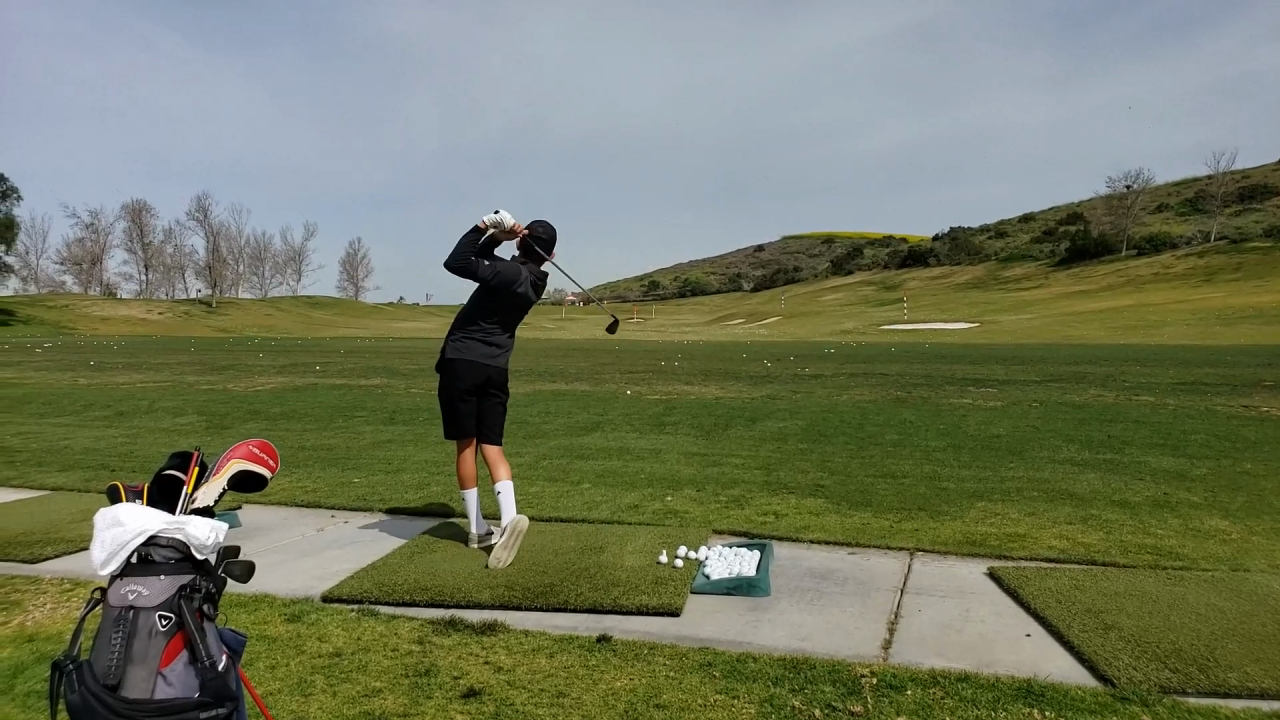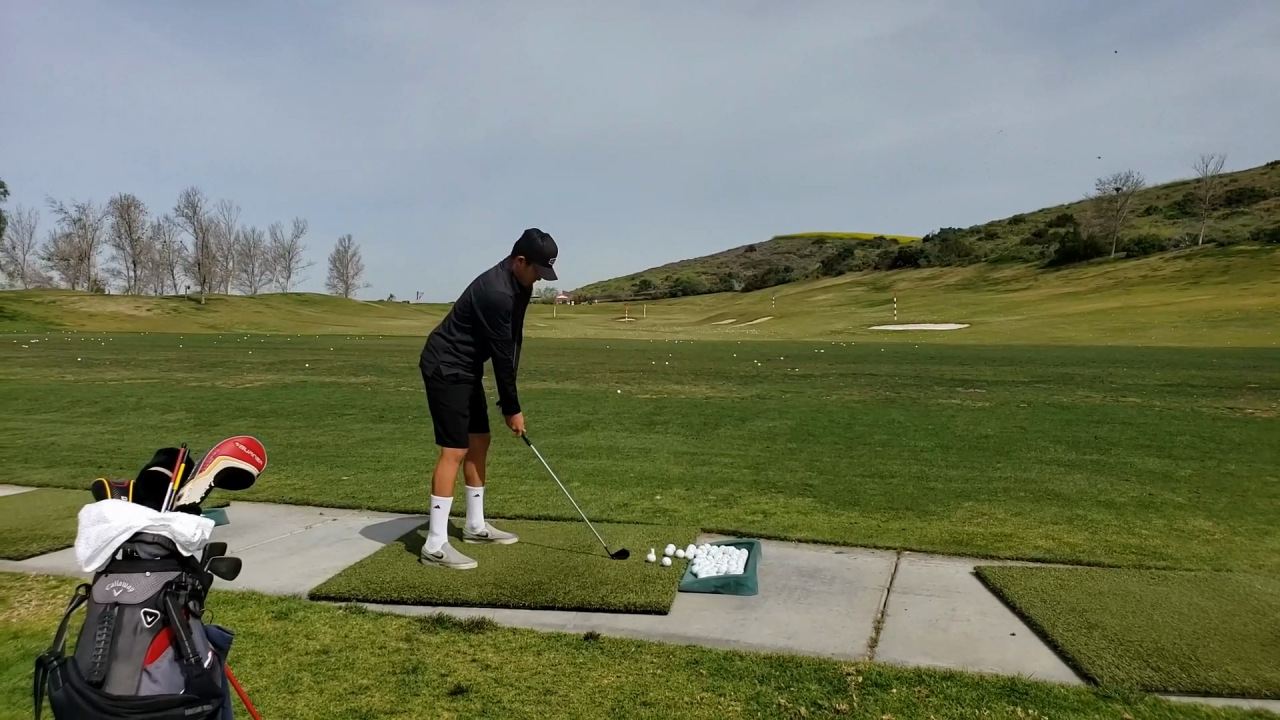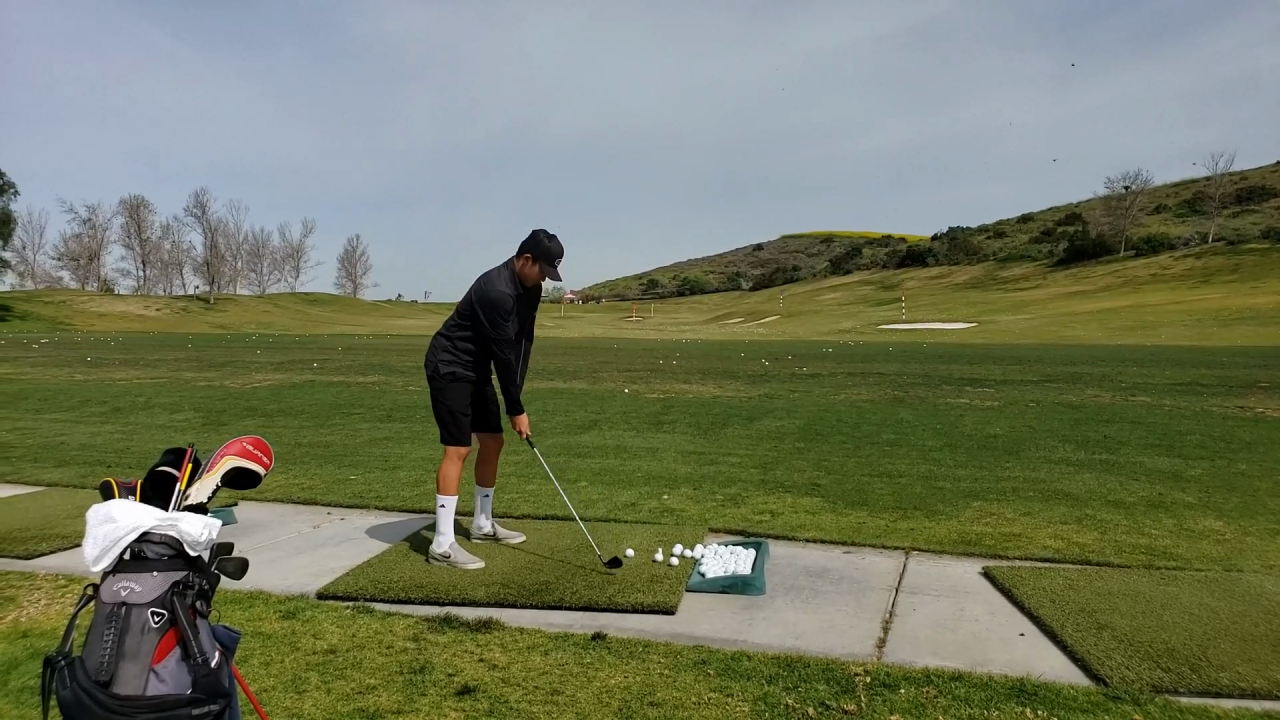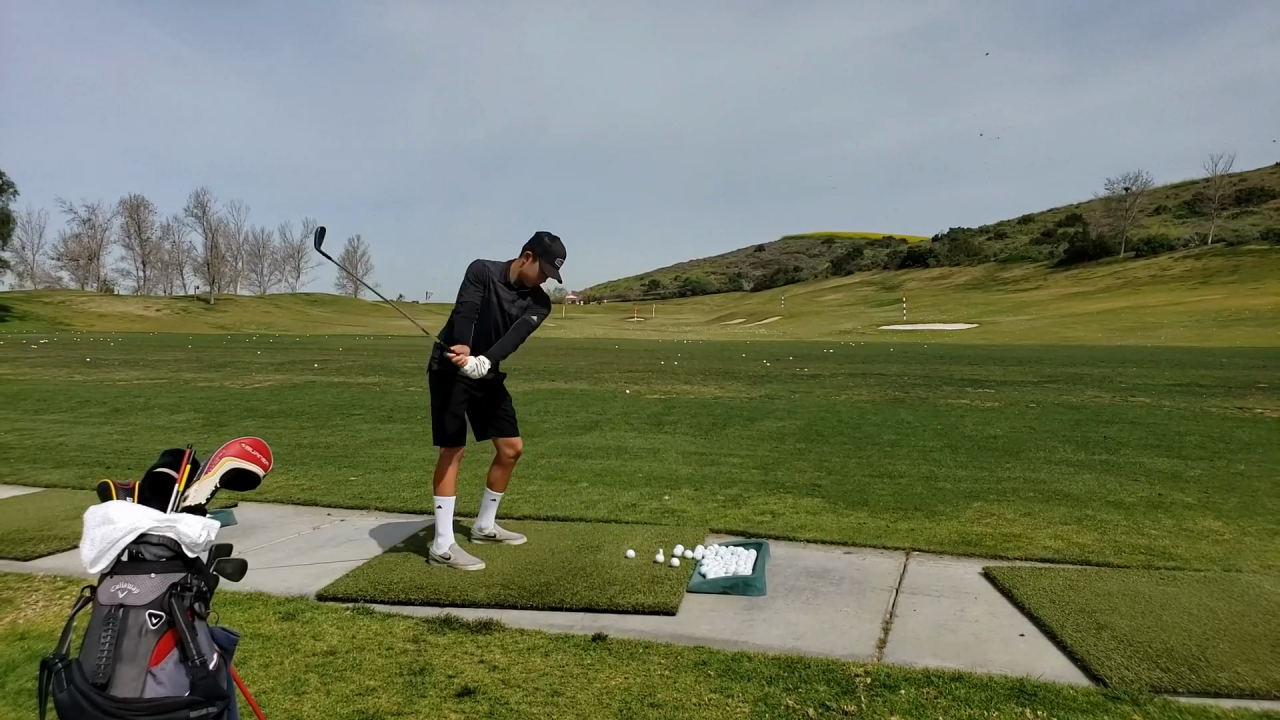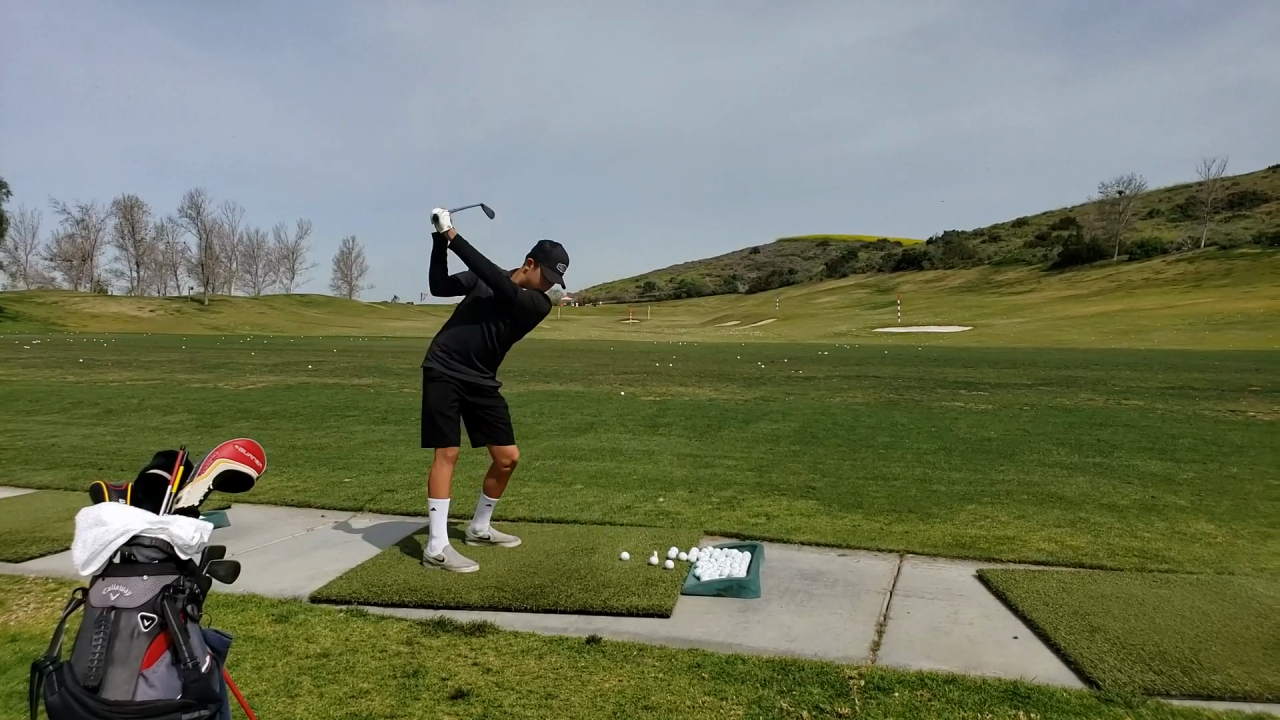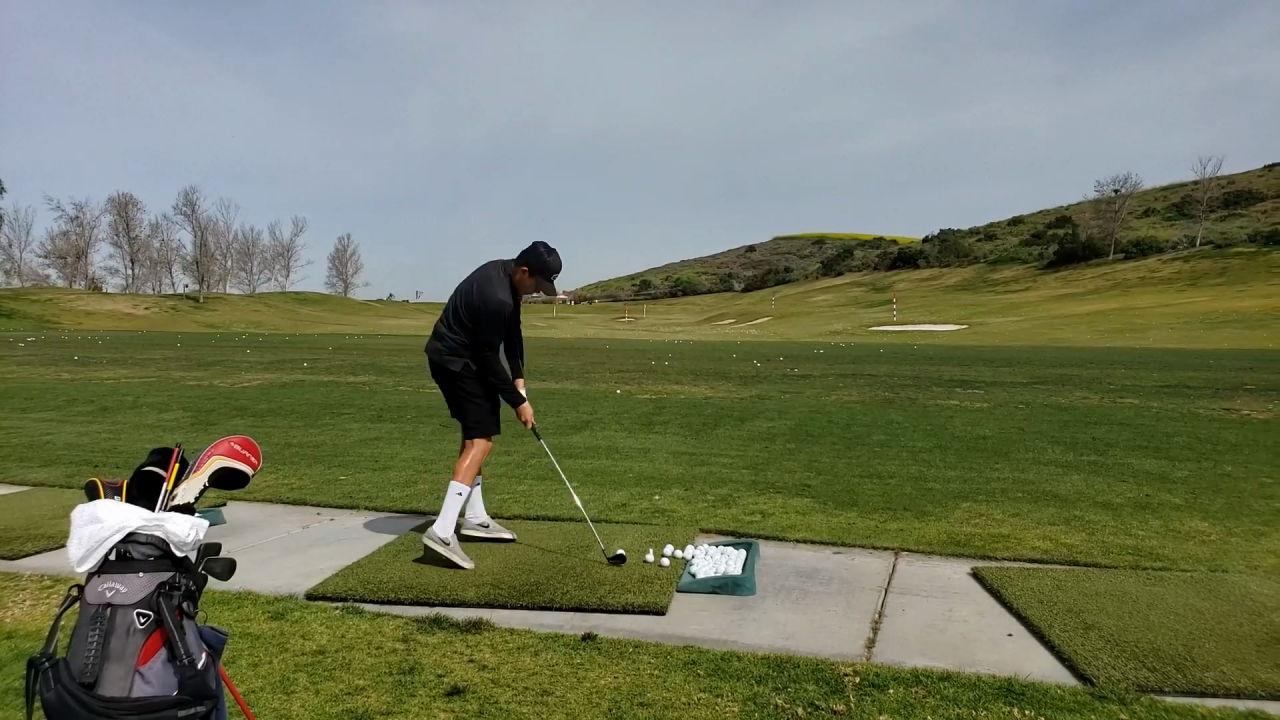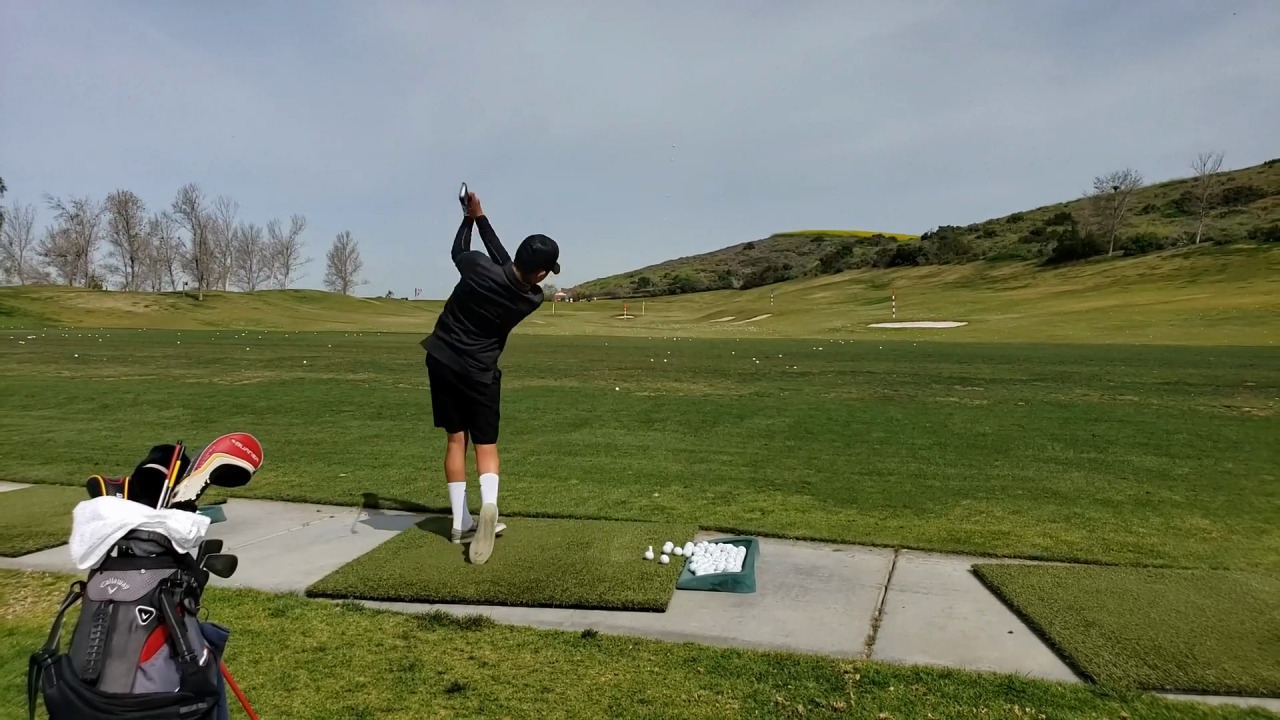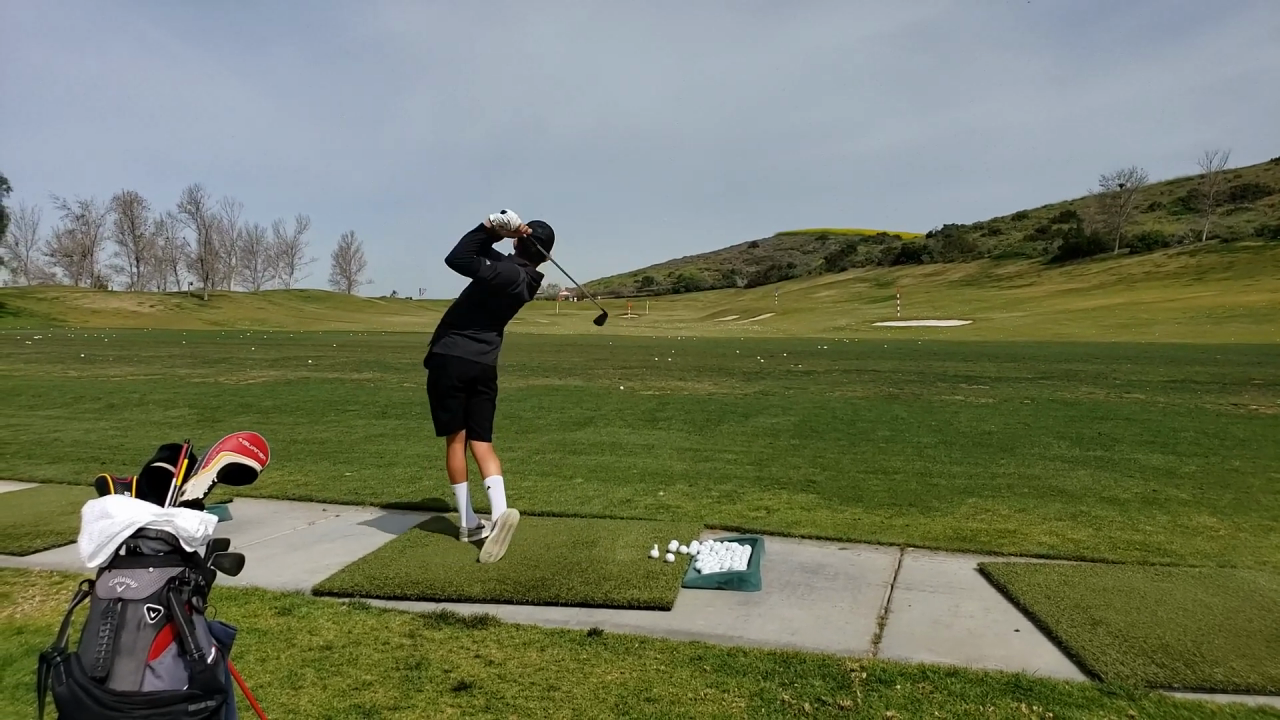
dt=0.3s
person 1, frame 1
left shoulder: (508, 274)
right shoulder: (533, 280)
left hip: (462, 364)
right hip: (494, 369)
left knee: (468, 445)
right knee: (491, 447)
left ankle: (478, 529)
right ankle: (509, 519)
person 1, frame 2
left shoulder: (518, 285)
right shoulder: (496, 292)
left elbow: (512, 343)
right elbow: (501, 353)
left wrist: (509, 402)
right wrist: (512, 408)
left hip: (466, 368)
right hip: (446, 367)
left knee: (478, 442)
right knee: (454, 451)
left ankle: (475, 525)
right ankle: (435, 544)
person 1, frame 3
left shoulder: (531, 291)
right shoulder: (495, 290)
left elbow: (521, 345)
right elbow: (503, 352)
left wrist: (516, 400)
right wrist: (516, 410)
left hip: (478, 369)
right hip: (449, 367)
left knee: (493, 441)
right knee: (457, 449)
left ankle: (483, 524)
right ankle: (442, 544)
person 1, frame 4
left shoulder: (539, 303)
right shoulder: (482, 271)
left elbow: (514, 338)
right elbow: (466, 314)
left wrist: (483, 362)
right wrist: (460, 348)
left hip: (486, 375)
right hip: (449, 369)
left knee: (511, 448)
right knee: (451, 451)
left ankle: (484, 526)
right ankle: (442, 545)
person 1, frame 5
left shoulder: (539, 305)
right shoulder: (484, 276)
left elbow: (499, 283)
right elbow: (438, 287)
left wrist: (455, 236)
right wrist: (441, 237)
left hip: (480, 380)
right hip: (443, 371)
left knee: (507, 458)
right knee: (448, 451)
left ankle: (479, 528)
right ankle: (436, 547)
person 1, frame 6
left shoulder: (501, 270)
right shoulder: (494, 296)
left elbow: (512, 335)
right elbow: (490, 360)
left wrist: (519, 379)
right wrist: (518, 402)
left hip: (464, 359)
right hip: (457, 363)
left knee: (474, 431)
right knee: (481, 441)
left ankle: (474, 517)
right ankle: (442, 530)
person 1, frame 7
left shoulder: (480, 272)
right shoulder: (533, 299)
left elbow: (459, 249)
left wrist: (472, 215)
right wrist: (482, 219)
left hip: (442, 359)
right hip: (479, 373)
left knee: (456, 439)
right knee: (485, 445)
left ankle: (461, 523)
right ankle: (487, 507)
person 1, frame 8
left shoulder: (507, 272)
right shoulder: (530, 280)
left elbow: (456, 258)
right elbow: (481, 253)
left wrist: (491, 226)
right wrist: (496, 229)
left hip: (450, 358)
right hip: (483, 366)
left knee: (456, 440)
right knee: (481, 442)
left ankle: (468, 523)
right ankle: (500, 511)
